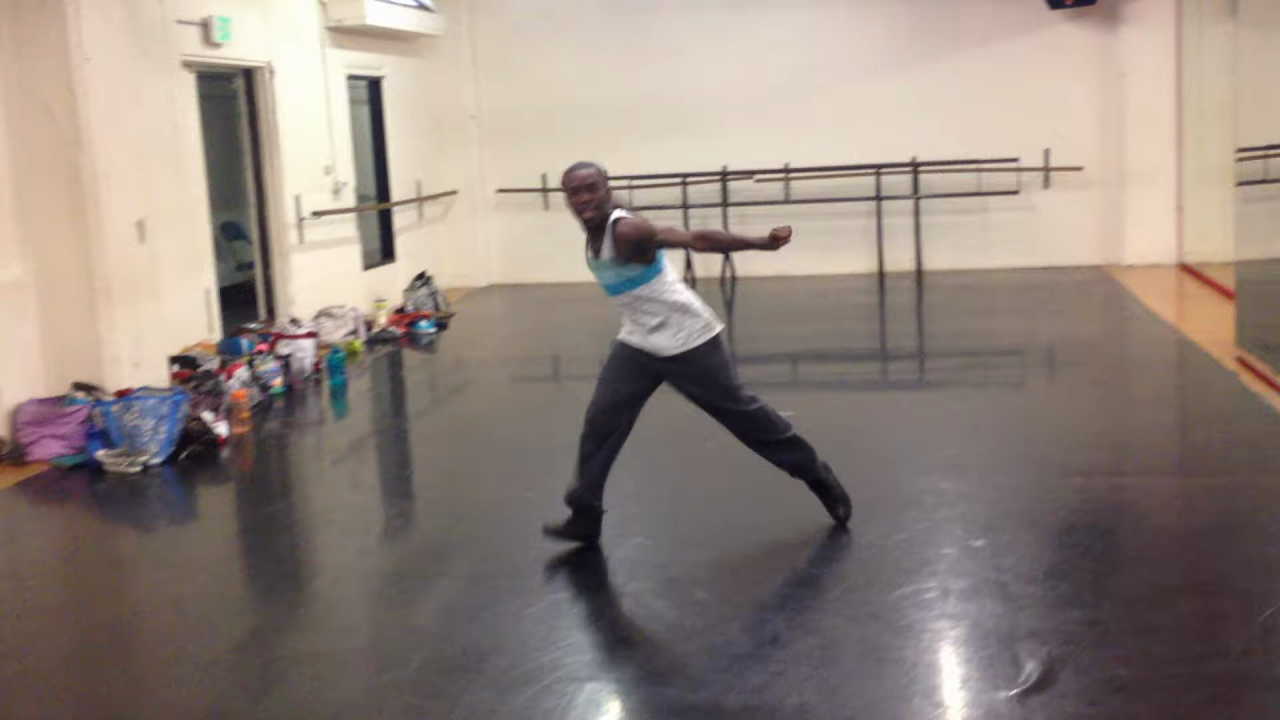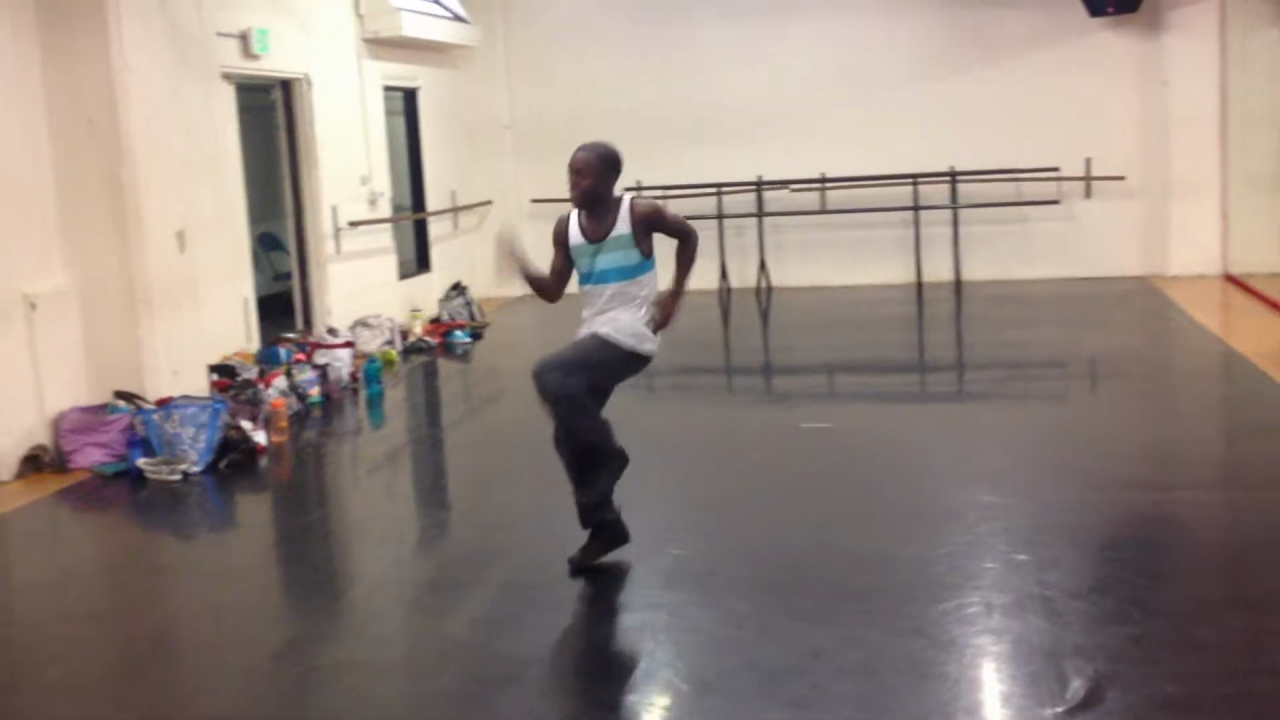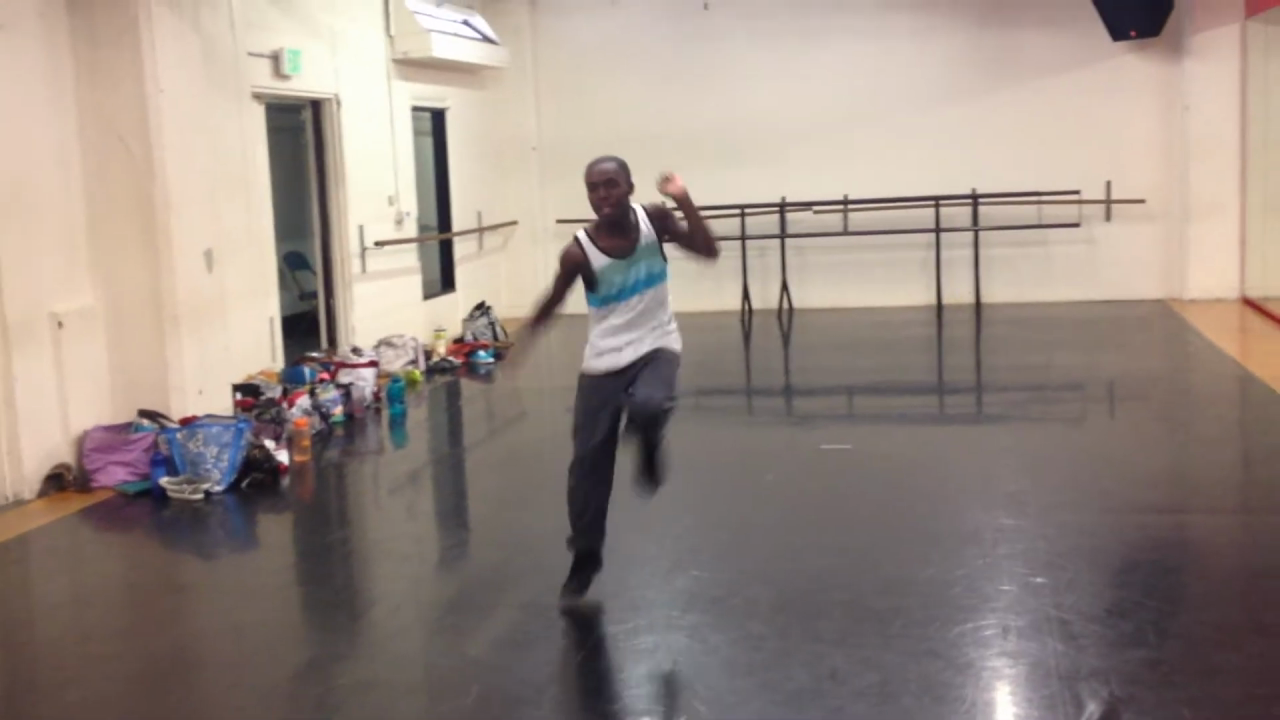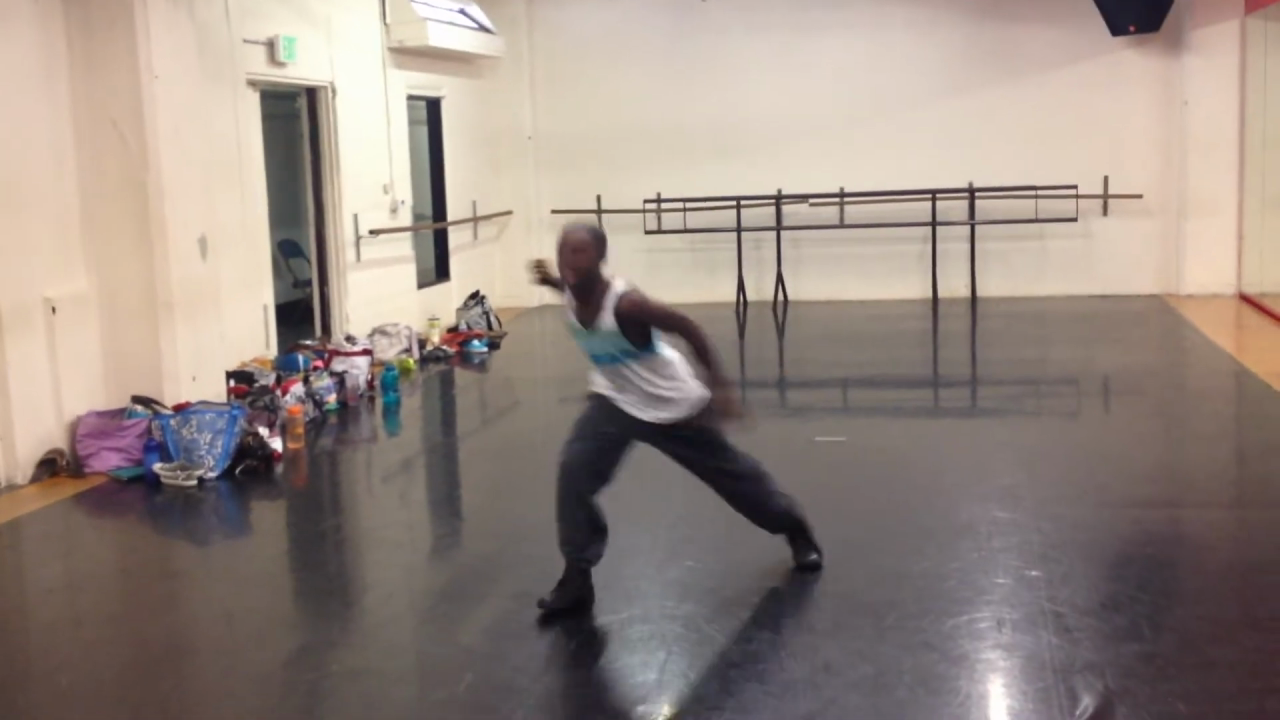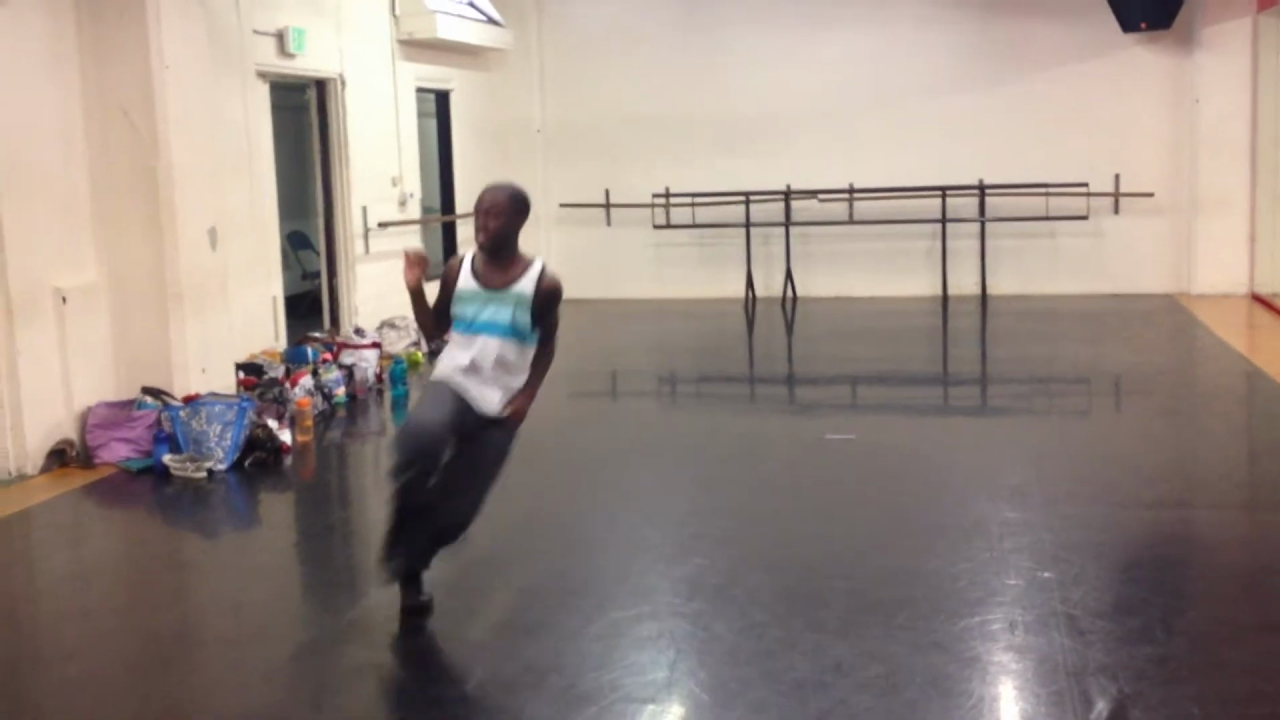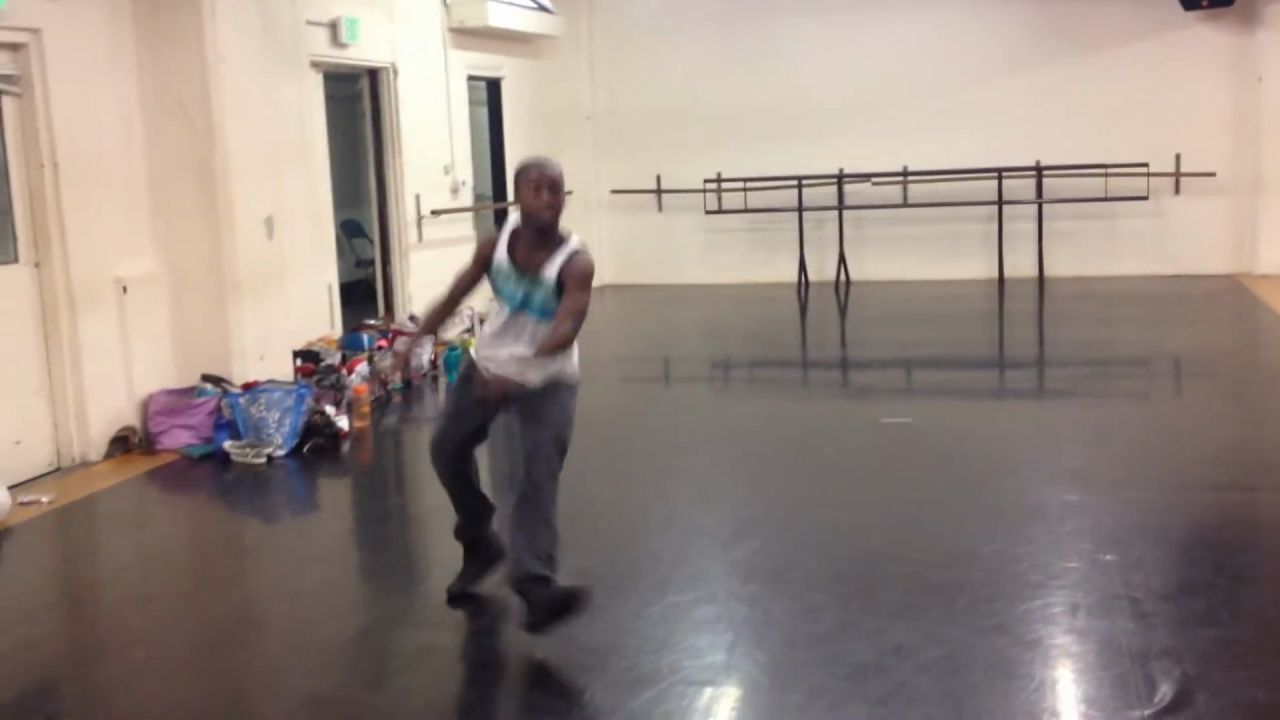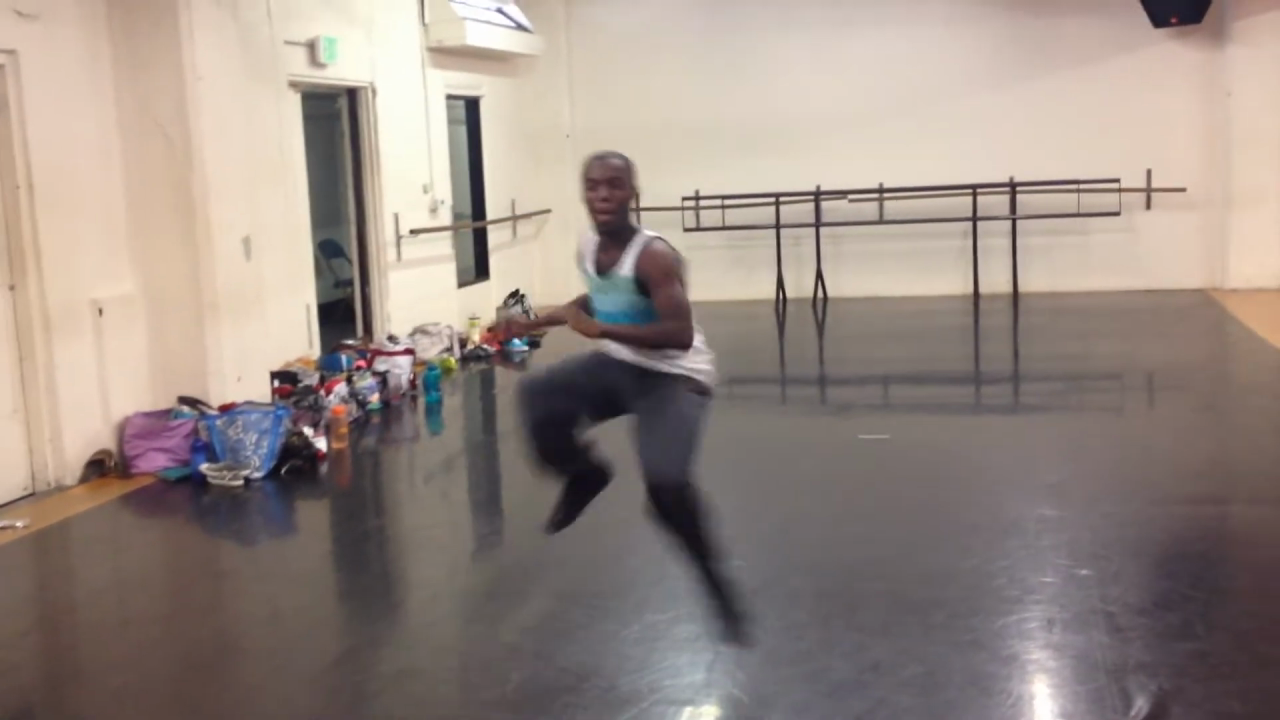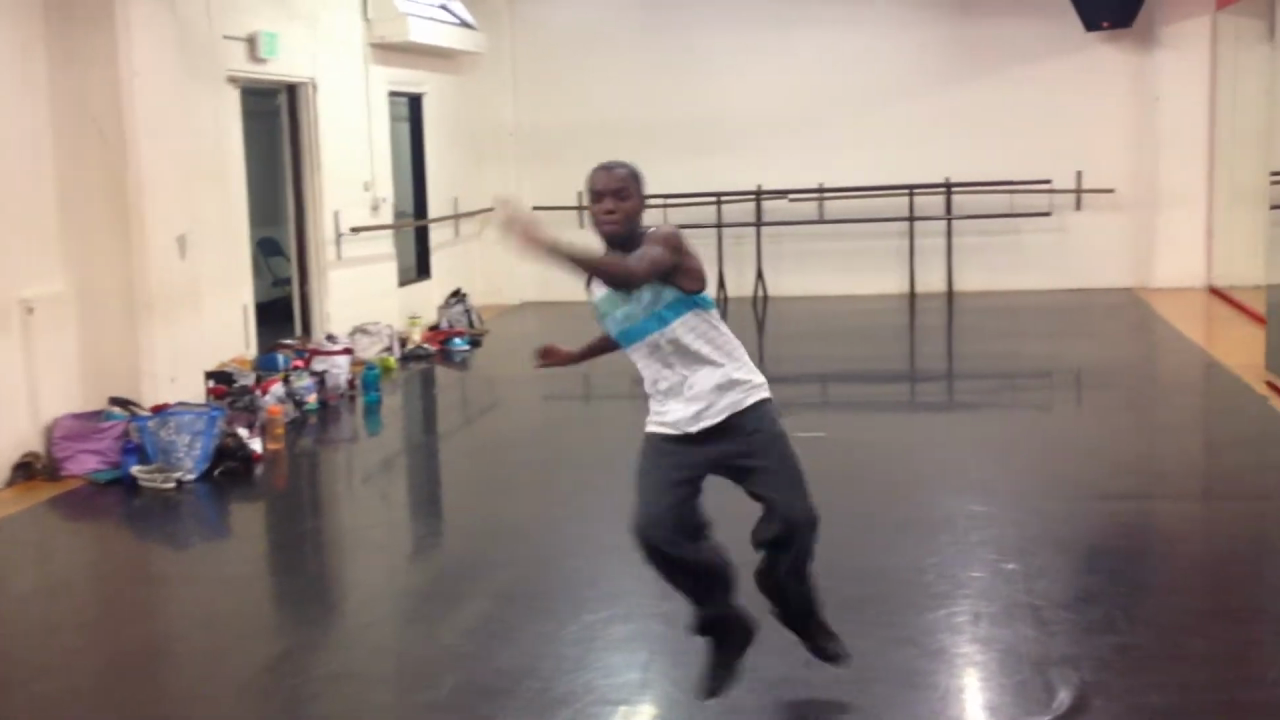
dt=0.4s
person 1, frame 1
left shoulder: (627, 230)
right shoulder: (597, 236)
left elbow: (697, 239)
left wrist: (764, 243)
left hip: (688, 337)
right hip: (641, 340)
left knee: (742, 413)
right knee: (602, 419)
left ankle: (819, 477)
right ankle: (585, 515)
person 1, frame 2
left shoulder: (640, 213)
right shoulder: (566, 227)
left elbow: (687, 235)
right elbow: (552, 291)
left wrist: (675, 293)
right wrist: (520, 264)
left hip: (630, 338)
right hip: (593, 336)
left knee: (552, 379)
right knee: (572, 422)
left ankle: (607, 457)
right ankle: (605, 525)
person 1, frame 3
left shoulder: (652, 220)
right shoulder: (579, 249)
left elbow: (707, 250)
right elbow: (554, 299)
left wrist: (685, 204)
right wrist: (524, 340)
left hip: (656, 348)
right hip: (603, 362)
left knee: (649, 407)
right knee: (588, 458)
left ankle: (649, 457)
right ankle: (584, 559)
person 1, frame 4
left shoulder: (627, 302)
right shoulder: (579, 297)
left elbow: (692, 331)
left wrist: (721, 389)
right wrist: (551, 279)
left hip: (672, 403)
right hip: (614, 400)
left knee: (731, 472)
right knee: (573, 475)
left ankle: (796, 532)
right ankle: (576, 580)
person 1, frame 5
left shoulder: (543, 283)
right shoulder: (458, 269)
left elbow: (546, 347)
right elbow: (434, 334)
left wrist: (527, 395)
right wrist: (415, 291)
left hip: (501, 409)
right hip: (452, 385)
left knee: (458, 506)
right knee: (420, 436)
left ankle: (413, 574)
right ankle: (403, 542)
person 1, frame 6
left shoulder: (575, 261)
right shoulder: (493, 242)
left elbow: (567, 333)
right elbow: (457, 295)
left wrist: (519, 363)
right wrist: (419, 337)
left hip: (547, 378)
right hip: (488, 365)
left knee: (540, 469)
right knee: (448, 450)
left ankle: (537, 583)
right ankle: (480, 545)
person 1, frame 7
left shoulder: (656, 257)
right shoulder: (592, 251)
left elbow: (681, 336)
left wrist: (608, 332)
right wrist: (546, 320)
left hip: (675, 376)
right hip: (621, 365)
left knee: (665, 479)
right knee: (538, 398)
left ankle: (712, 576)
right ankle: (582, 475)
person 1, frame 8
left shoulder: (666, 245)
right shoulder: (598, 281)
left elbow: (633, 275)
left wrist: (549, 246)
right wrist: (575, 353)
left hip: (737, 403)
right hip: (671, 421)
left knee: (791, 521)
right knee: (660, 533)
left ankle: (799, 611)
right ankle: (725, 625)
